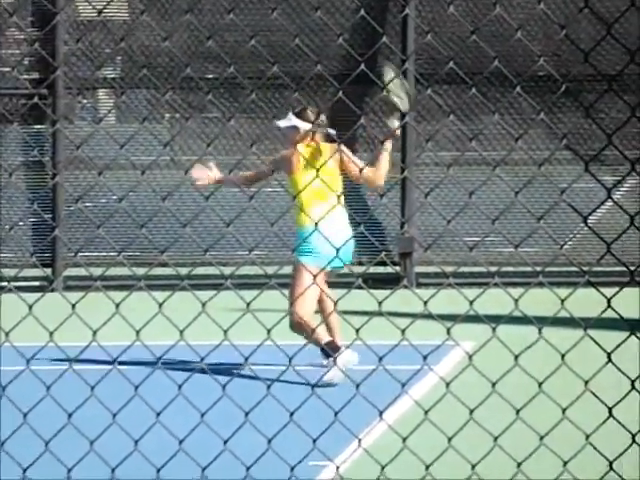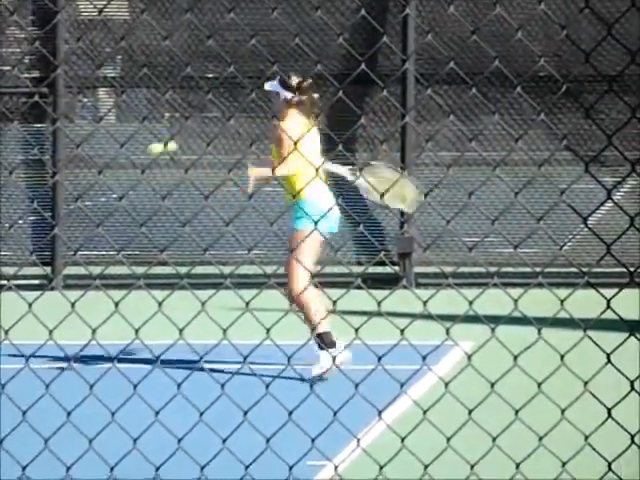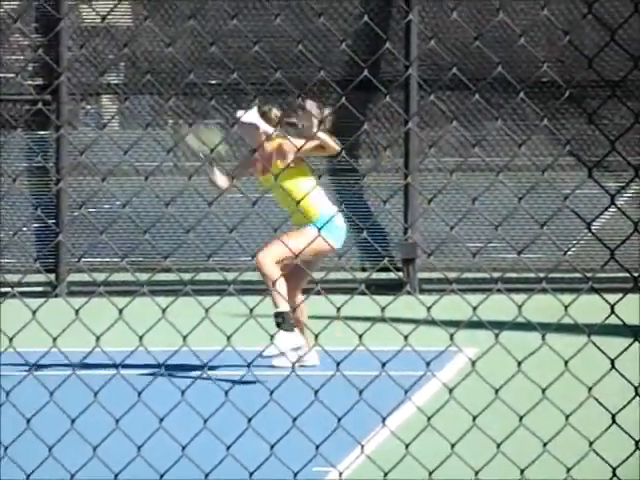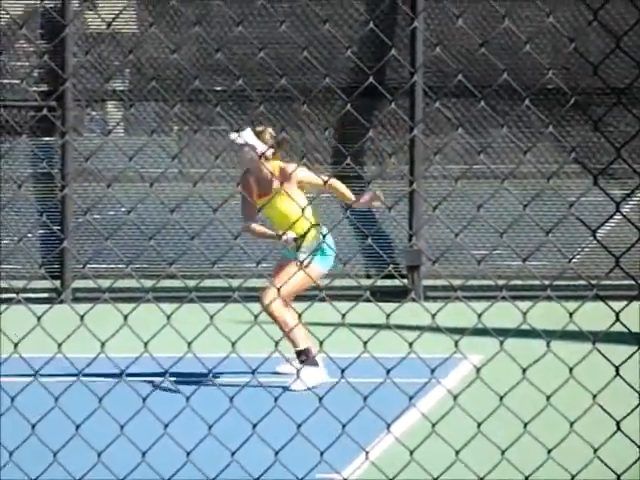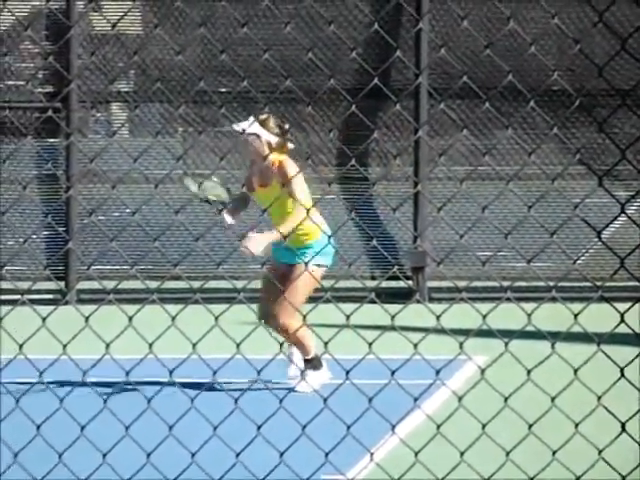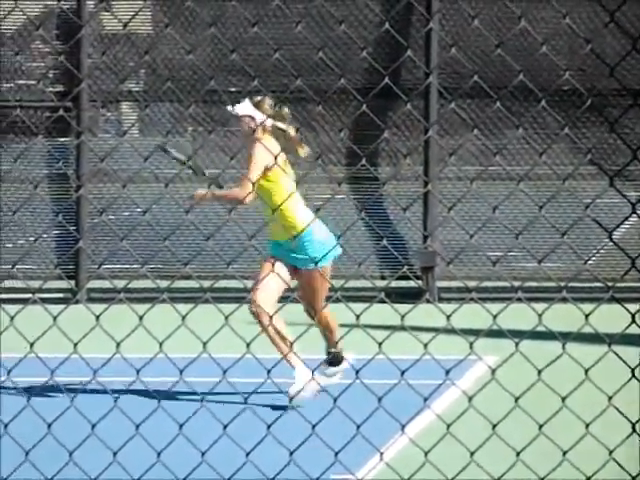
dt=0.2s
person 1, frame 1
left shoulder: (288, 156)
right shoulder: (337, 151)
left elbow: (250, 180)
right elbow: (376, 180)
left wrist: (217, 178)
right wrist: (387, 144)
left hip: (315, 238)
right hip: (342, 238)
left knee: (300, 319)
right knee: (315, 285)
left ankle: (335, 353)
right ankle: (338, 349)
person 1, frame 2
left shoulder: (283, 127)
right shoulder: (308, 127)
left elbow: (294, 167)
left wrist: (261, 173)
left hip: (310, 210)
right hip: (325, 209)
left knee: (297, 288)
right knee: (302, 284)
left ankle: (329, 349)
right ankle: (330, 346)
person 1, frame 3
left shoulder: (285, 146)
right shoulder: (257, 158)
left elbow: (334, 148)
right elbow: (225, 183)
left wrist: (314, 130)
right wrist: (214, 170)
left hip: (326, 225)
right hip: (315, 225)
left knee: (264, 259)
right knee: (290, 287)
left ankle: (287, 330)
right ankle: (302, 347)
person 1, frame 4
left shoulder: (289, 172)
right shoulder: (247, 179)
left elbow: (329, 182)
right elbow: (249, 224)
left wrist: (356, 201)
right wrist: (279, 236)
left hip: (317, 247)
right hip: (295, 248)
left knee: (270, 299)
right knee: (277, 301)
left ankle: (311, 365)
right ankle: (305, 357)
person 1, frame 5
left shoulder: (285, 166)
right shoulder: (255, 167)
left elbow: (305, 211)
right elbow: (243, 198)
left wrist: (268, 237)
right wrist: (231, 210)
left hip: (314, 246)
right hip: (285, 245)
left knee: (285, 316)
right knee: (267, 313)
left ankle: (316, 368)
right ankle: (300, 352)
person 1, frame 6
left shoulder: (262, 147)
right shoulder: (268, 146)
left elbow: (244, 194)
left wrist: (208, 194)
left hip: (309, 239)
right hip: (282, 243)
left knee: (315, 310)
right knee: (259, 305)
left ankle: (336, 358)
right ankle: (302, 373)
